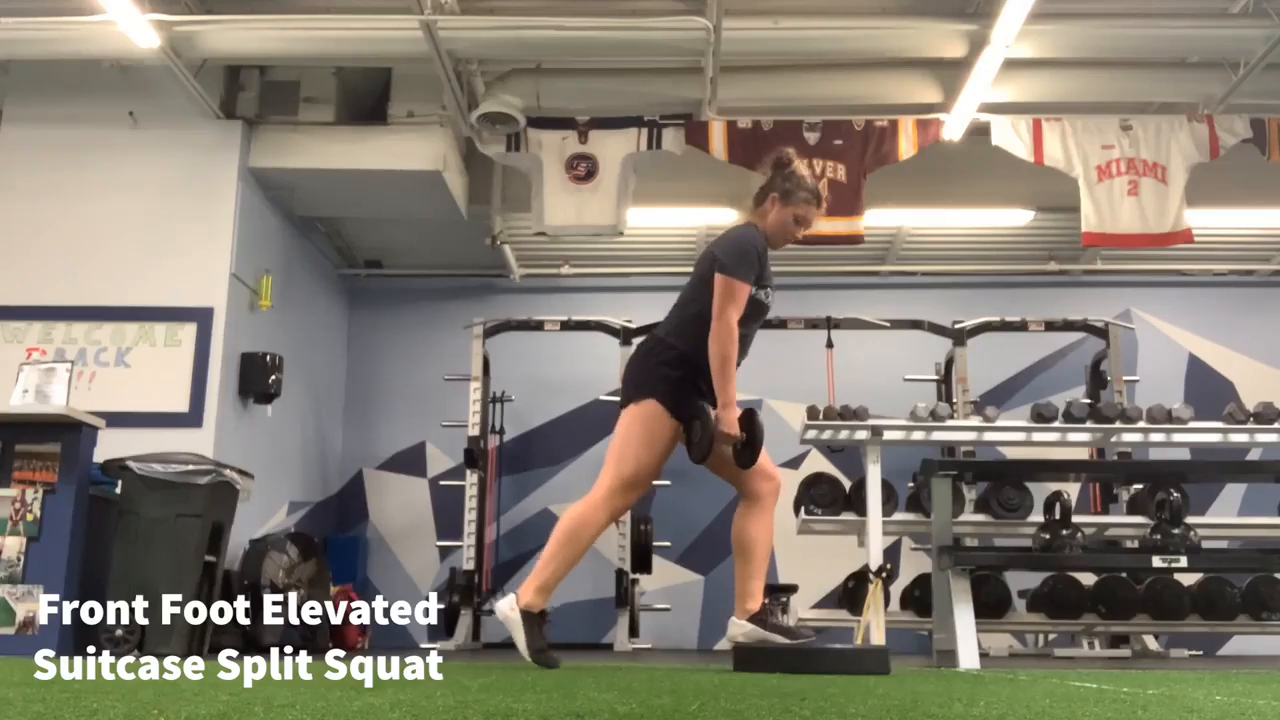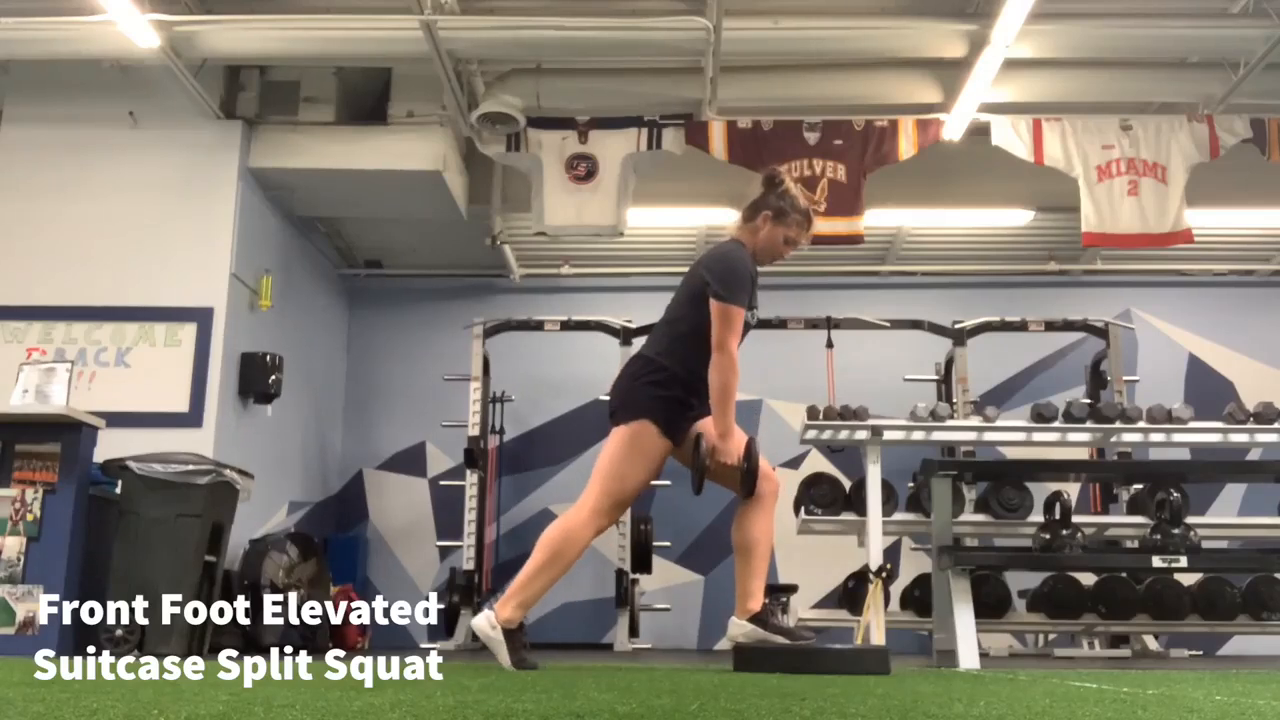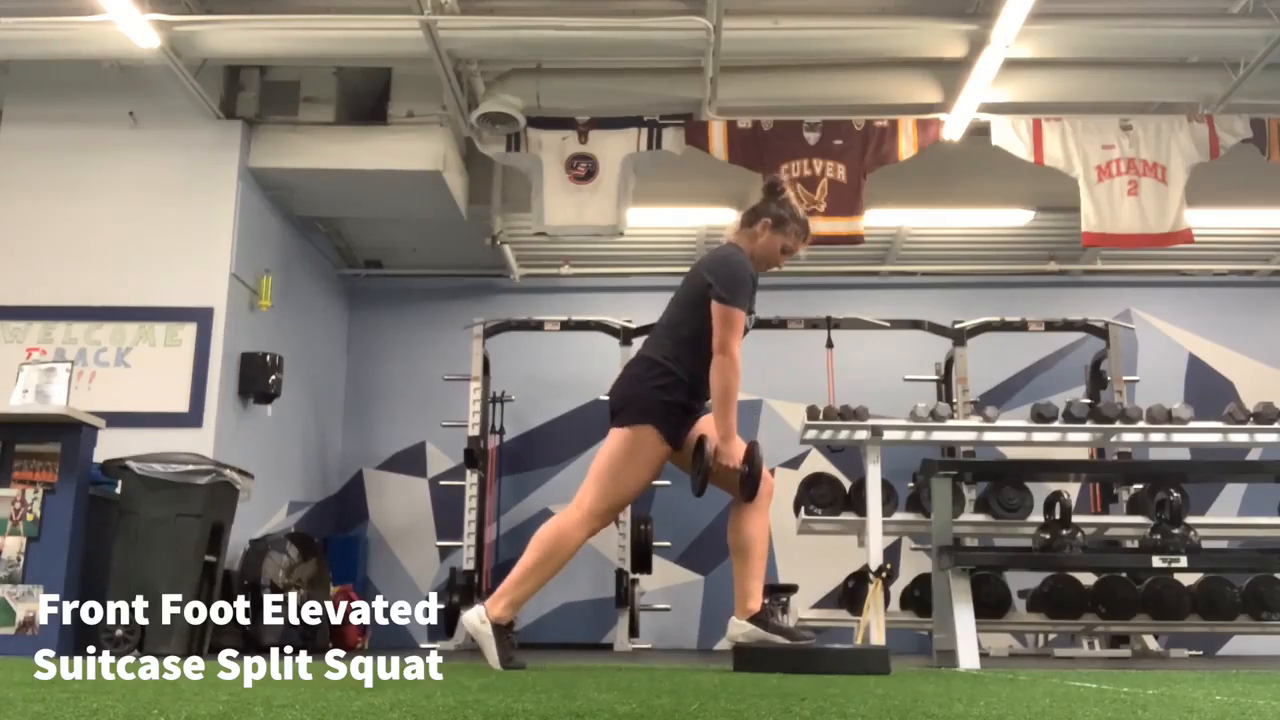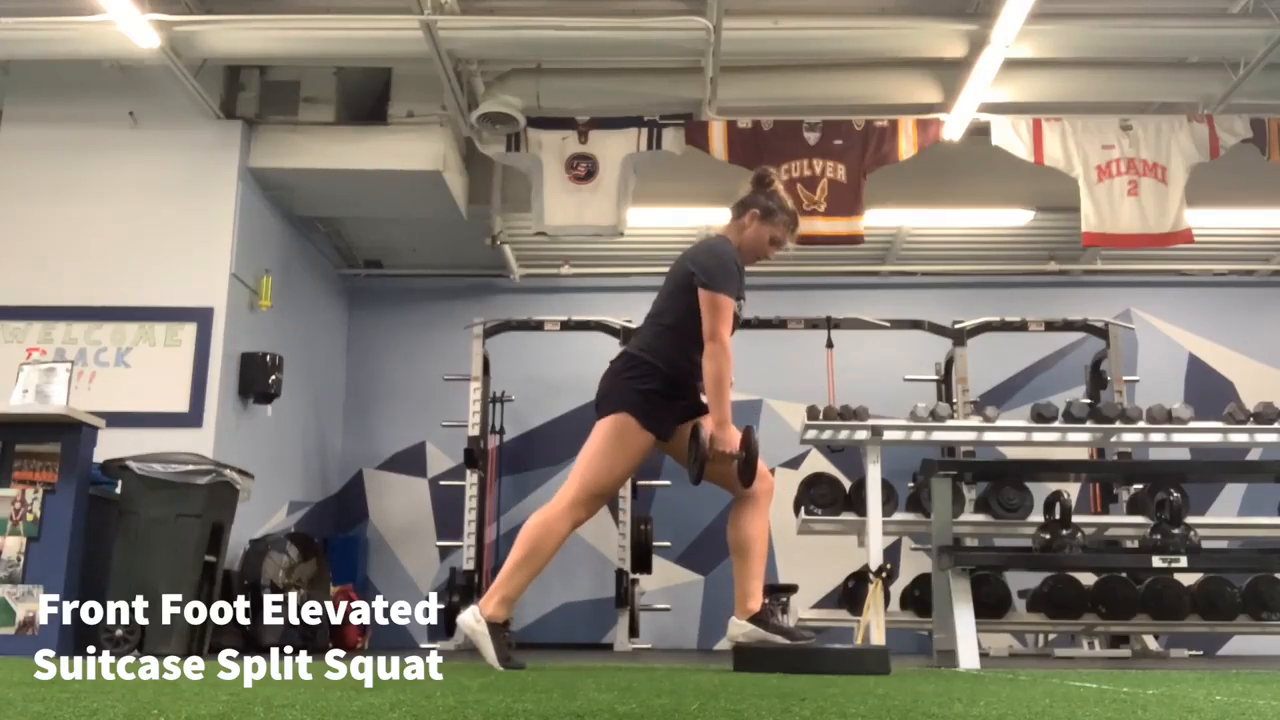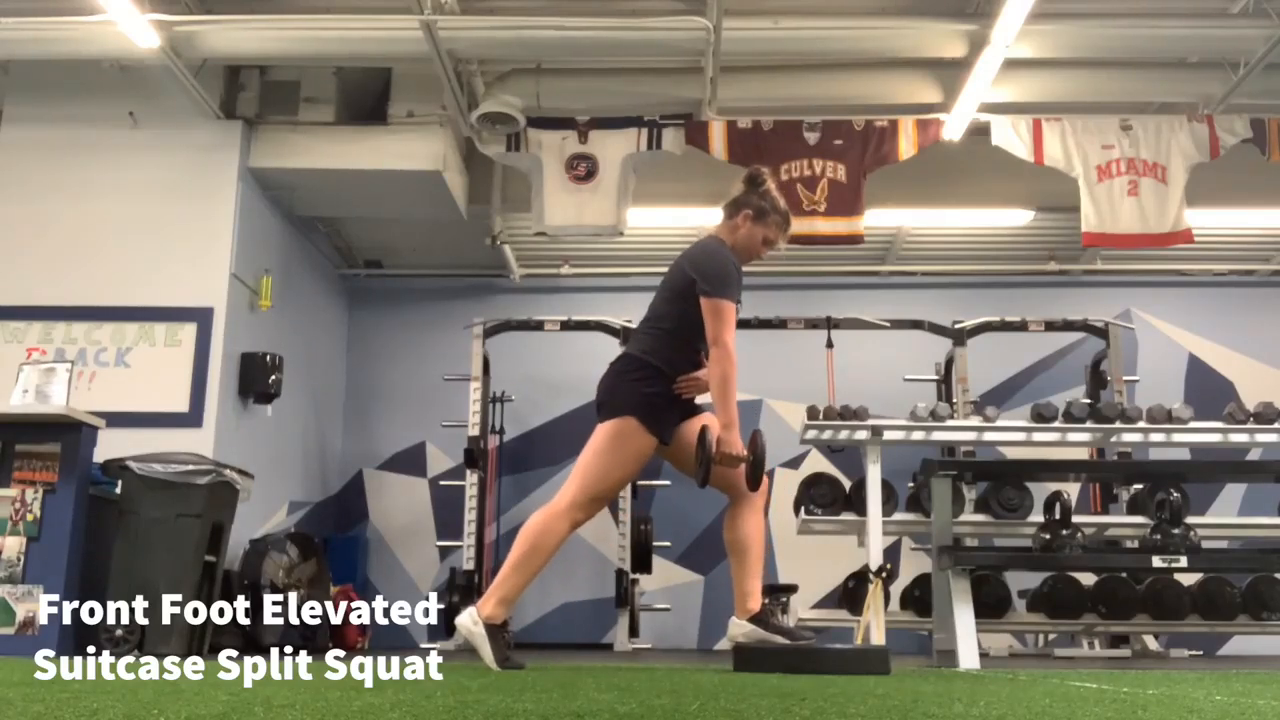
dt=0.5s
person 1, frame 1
left shoulder: (754, 253)
right shoulder: (744, 244)
right elbow: (723, 324)
left wrist: (723, 403)
right wrist: (727, 406)
left hip: (691, 387)
right hip: (663, 376)
left knee: (762, 484)
right knee: (614, 493)
left ankle: (749, 615)
right ankle: (527, 604)
person 1, frame 2
left shoulder: (734, 265)
right shoulder: (734, 263)
right elbow: (723, 352)
left wrist: (719, 430)
right wrist: (726, 434)
left hip: (680, 400)
right hip: (651, 394)
left knee: (763, 485)
right knee: (597, 510)
left ankle: (750, 616)
right ankle: (503, 618)
person 1, frame 3
left shoulder: (726, 266)
right shoulder: (736, 267)
right elbow: (725, 354)
left wrist: (720, 434)
right wrist: (728, 438)
left hip: (675, 401)
right hip: (652, 397)
left knee: (757, 487)
right knee: (592, 512)
left ankle: (748, 615)
right ankle: (494, 615)
person 1, frame 4
left shoulder: (721, 261)
right shoulder: (719, 258)
right elbow: (715, 342)
left wrist: (714, 401)
right wrist: (723, 426)
left hip: (674, 397)
right hip: (639, 390)
left knee: (756, 485)
right knee: (577, 502)
left ankle: (749, 615)
right ankle: (488, 614)
person 1, frame 5
left shoulder: (709, 260)
right shoulder: (718, 262)
right elbow: (722, 346)
left wrist: (705, 374)
right wrist: (730, 428)
left hip: (668, 397)
right hip: (638, 392)
left knee: (749, 487)
right knee: (576, 505)
left ankle: (749, 615)
right ankle: (486, 616)
